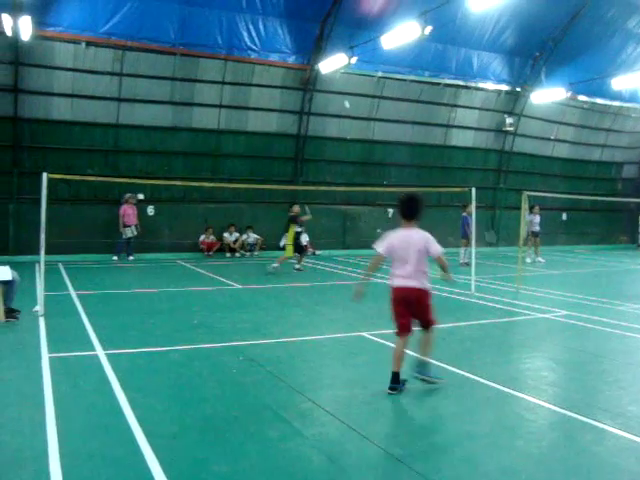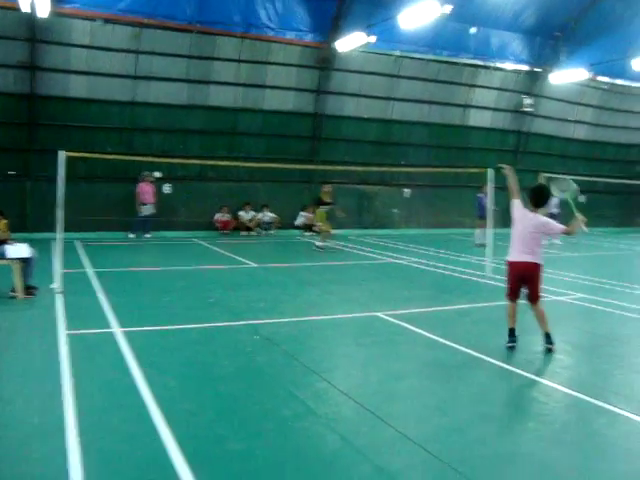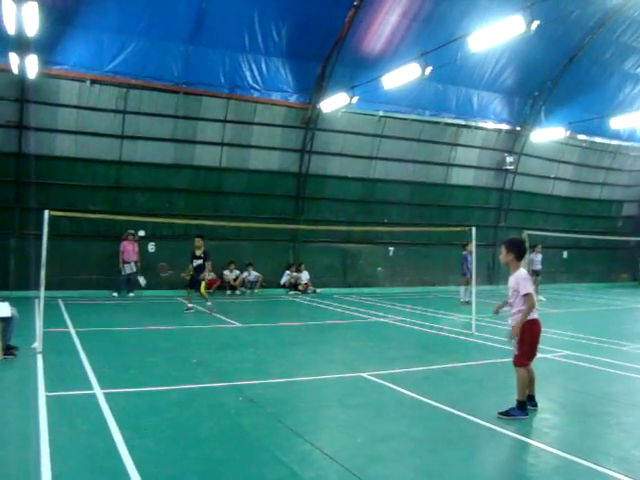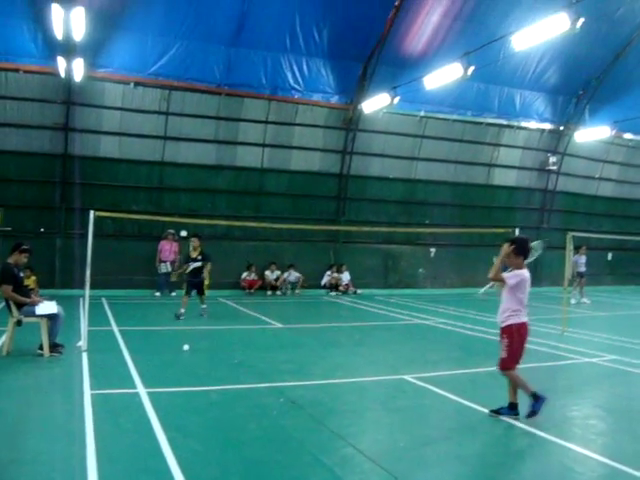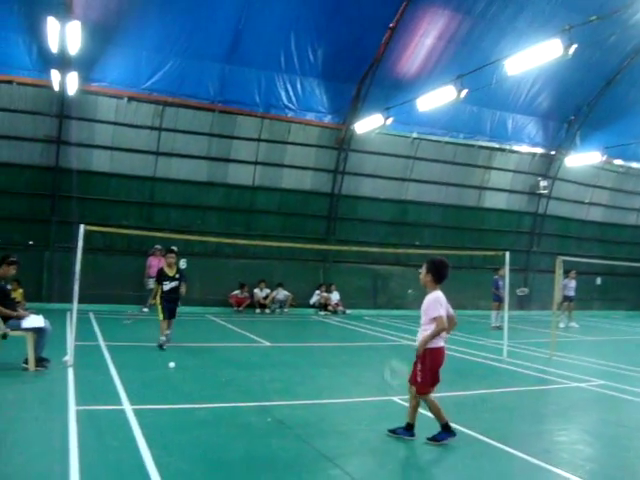
dt=1s
person 1, frame 1
left shoulder: (390, 237)
right shoulder: (425, 237)
left elbow: (375, 262)
right elbow: (442, 261)
left wrist: (362, 283)
right wrist: (447, 274)
left hip: (398, 290)
right hip: (419, 290)
left knee: (402, 336)
right knee: (428, 328)
left ankle: (395, 381)
right ankle: (422, 365)
person 1, frame 2
left shoulder: (519, 213)
right shoulder: (545, 222)
left elbow: (514, 193)
right elbow: (569, 231)
left wrist: (509, 173)
right wrist: (579, 221)
left hip: (515, 263)
right hip: (533, 265)
left knee: (512, 300)
right knee: (535, 303)
left ankle: (511, 336)
right ankle: (548, 338)
person 1, frame 3
left shoulder: (521, 276)
right shoulder: (515, 275)
left elbow: (531, 303)
left wrist: (517, 325)
right wrist: (505, 303)
left hip: (526, 324)
right hip: (524, 324)
left knee: (520, 364)
right knee: (525, 364)
left ankle: (521, 407)
right ankle: (531, 399)
person 1, frame 4
left shoulder: (520, 275)
right shoulder: (517, 275)
left elbow: (493, 276)
left wrist: (502, 255)
left hip: (515, 326)
right hip: (511, 325)
left knee: (507, 369)
right knee: (510, 368)
left ankle: (535, 397)
right ankle: (512, 406)
person 1, frame 5
left shoulder: (433, 298)
right shoulder: (438, 297)
left elbow: (442, 326)
right elbow: (453, 321)
left wrist: (425, 341)
right wrist: (442, 337)
left hip: (430, 351)
right hip: (430, 350)
left knee: (424, 393)
right knee: (415, 390)
left ankle: (446, 429)
right ankle: (409, 428)
